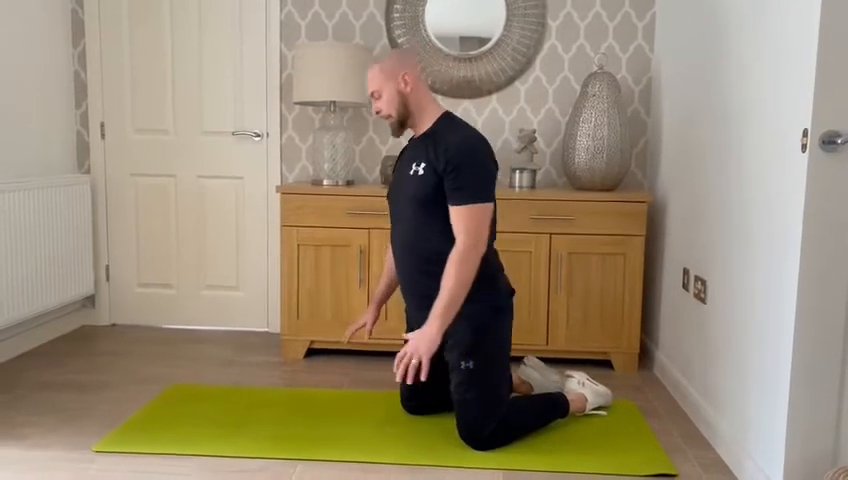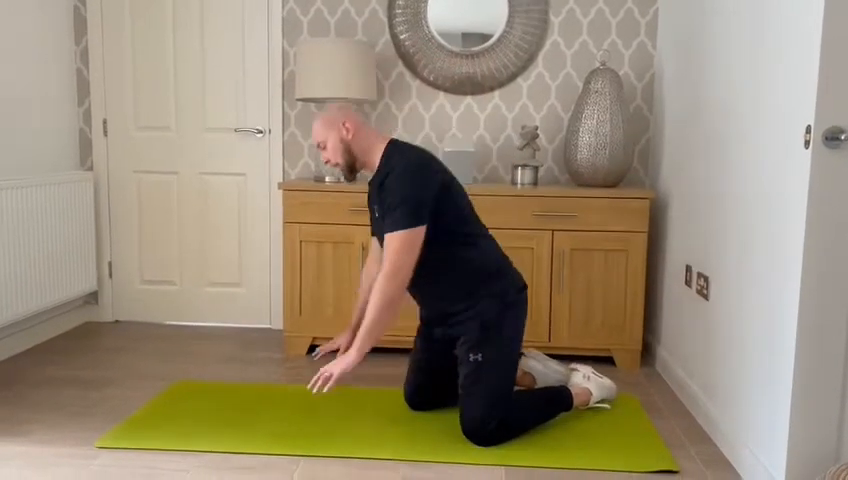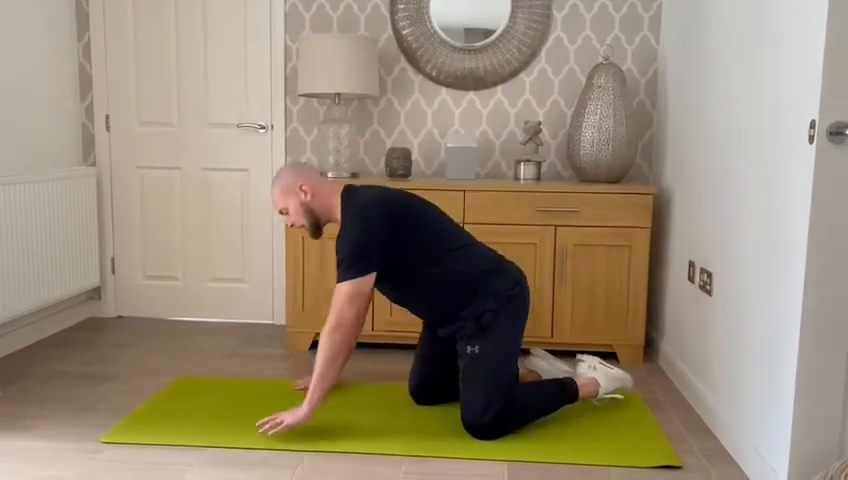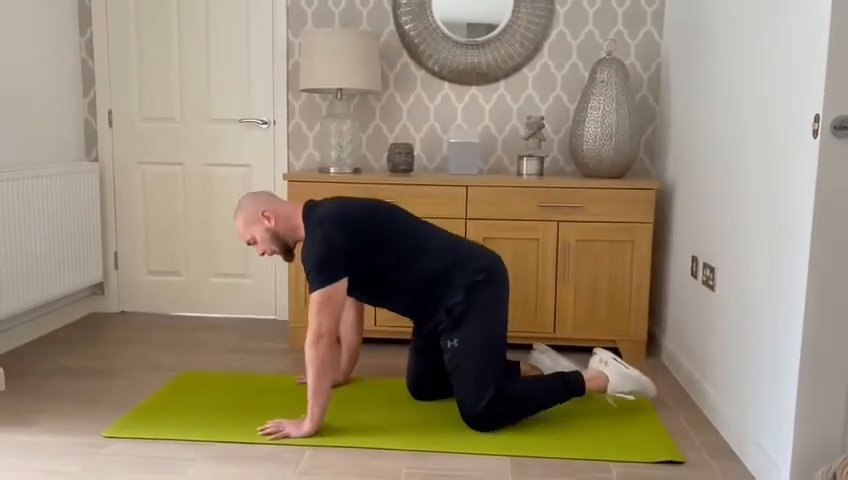
dt=0.3s
person 1, frame 1
left shoulder: (461, 147)
right shoulder: (411, 153)
left elbow: (471, 246)
right elbow: (403, 240)
left wrist: (434, 328)
right wrist: (376, 305)
left hip: (473, 314)
right hip: (428, 311)
left knee: (481, 433)
right knee: (417, 402)
left ankle: (578, 398)
right ankle: (520, 378)
person 1, frame 2
left shoulder: (406, 172)
right shoulder: (381, 182)
left elbow: (395, 273)
right elbow: (378, 264)
left wrist: (357, 352)
right wrist: (351, 331)
left hip: (488, 307)
right hip: (443, 311)
left knee: (481, 428)
right knee: (419, 398)
left ankle: (580, 391)
right ankle: (520, 370)
person 1, frame 3
left shoulder: (362, 222)
right shoulder: (359, 212)
left elbow: (341, 324)
right elbow: (355, 307)
left wrist: (307, 409)
right wrist: (330, 372)
left hip: (492, 303)
right hip: (455, 309)
left knee: (483, 422)
right knee: (423, 391)
left ankle: (589, 381)
person 1, frame 4
left shoulder: (322, 235)
right shoulder: (328, 221)
left elbow: (320, 336)
right elbow: (350, 307)
left wrist: (310, 421)
right wrist: (343, 371)
left hip: (472, 290)
right hip: (447, 294)
left knee: (481, 411)
right knee: (423, 386)
left ankle: (599, 377)
right ankle: (535, 368)
